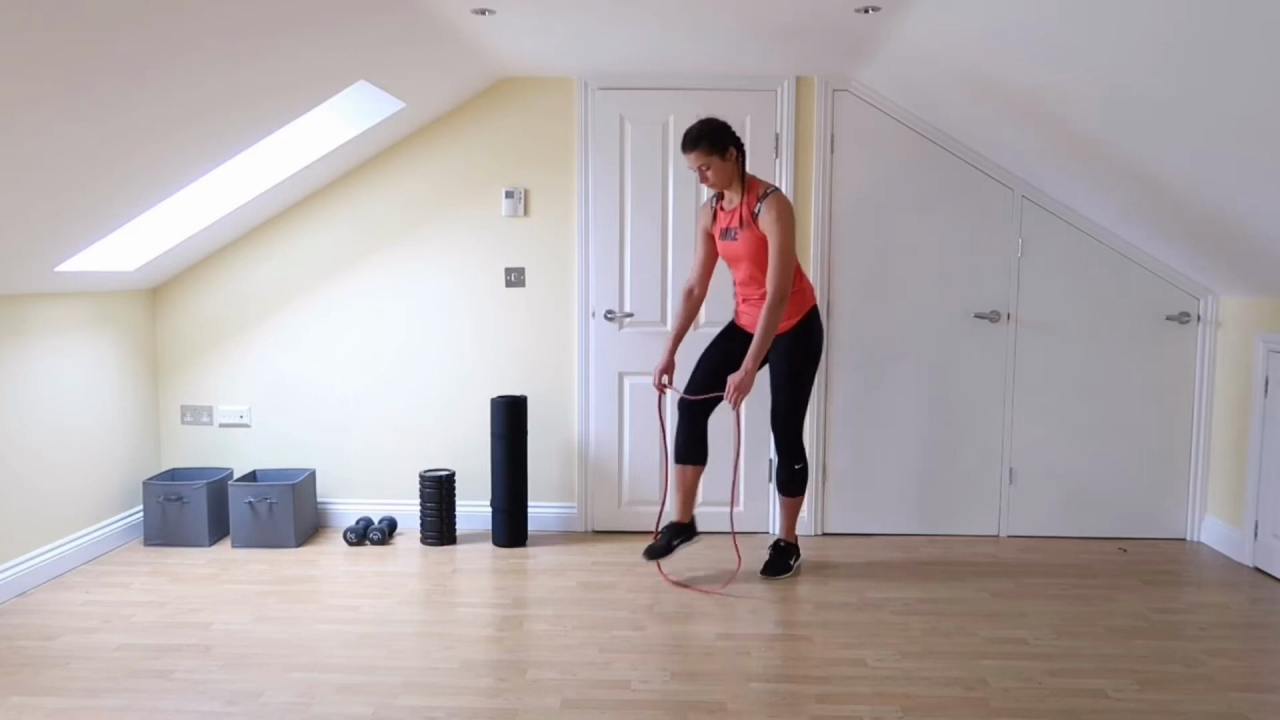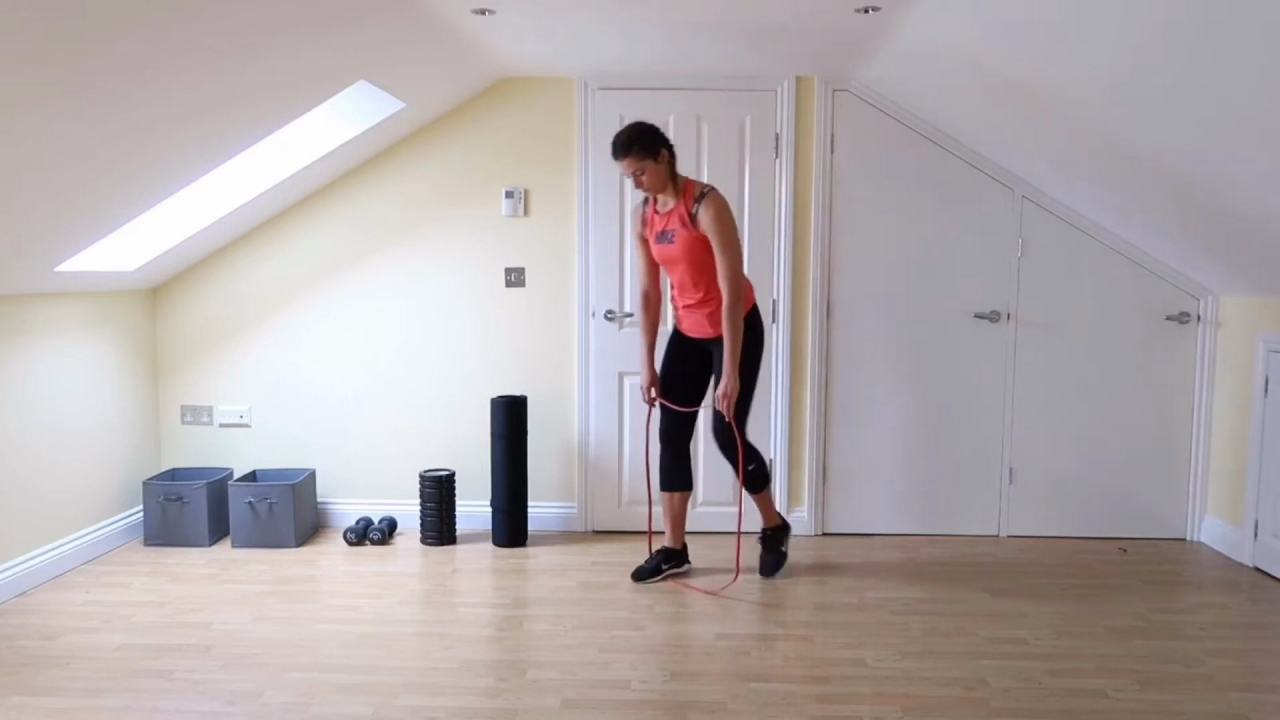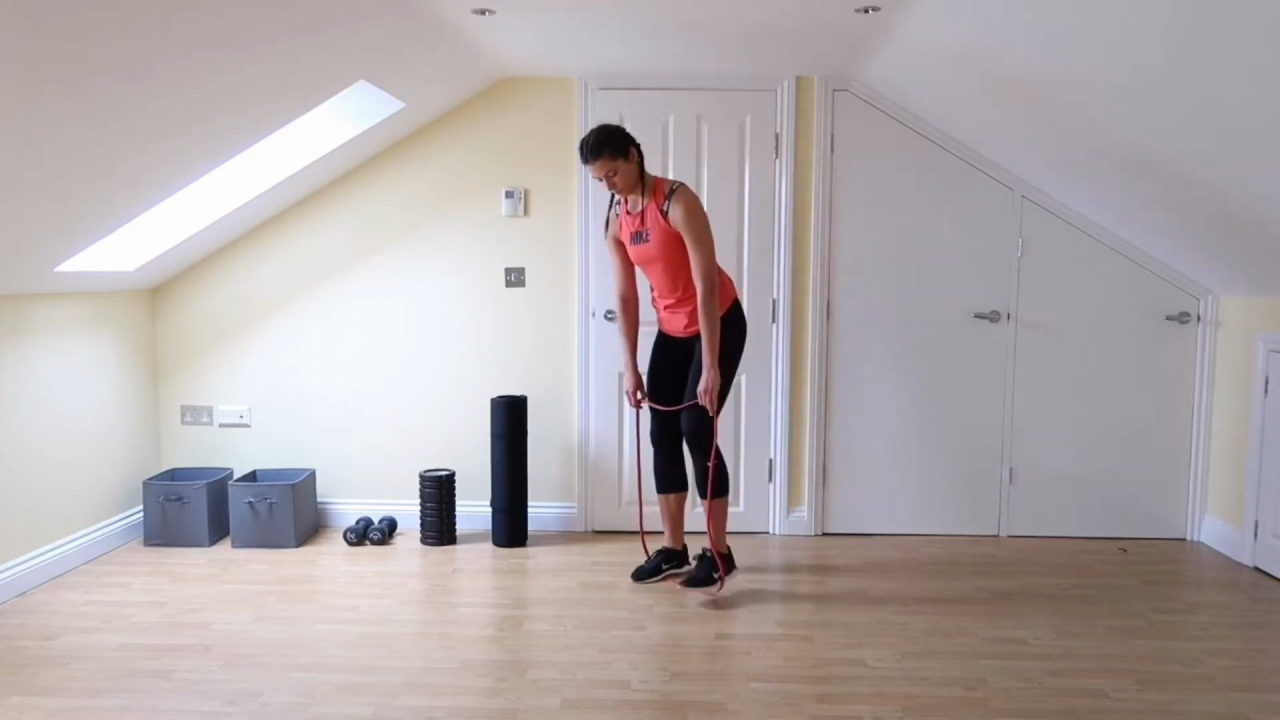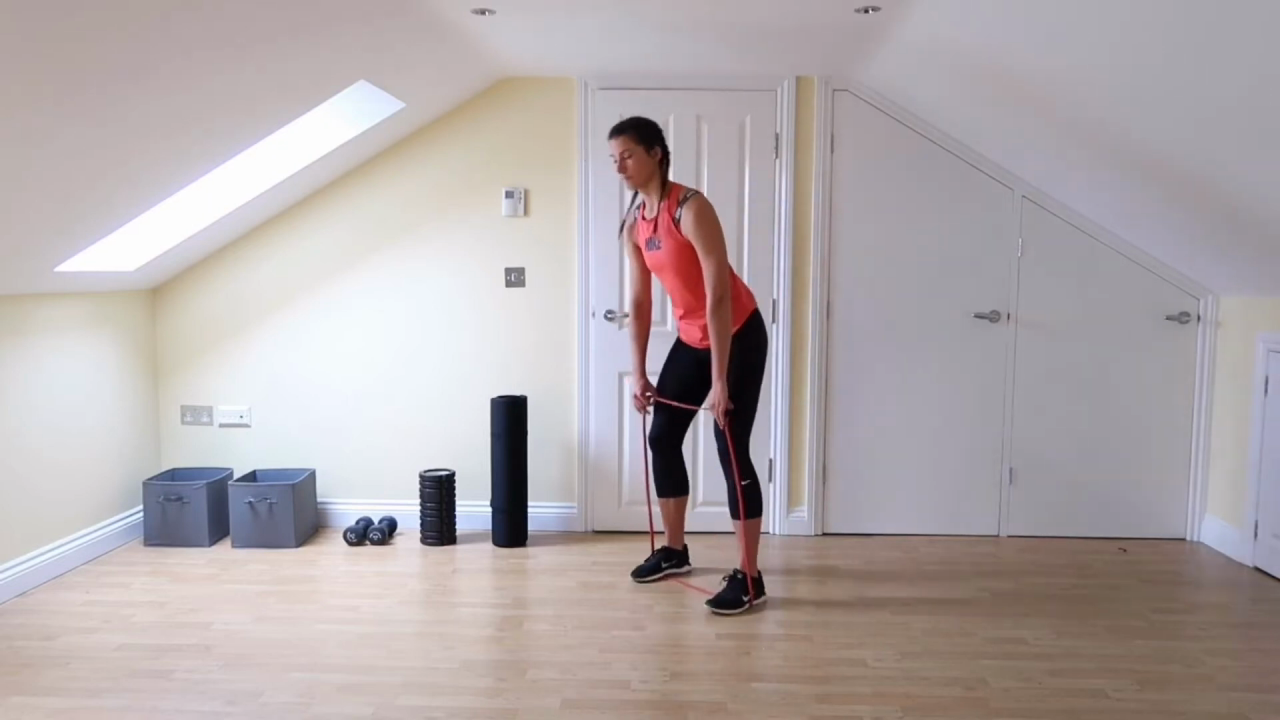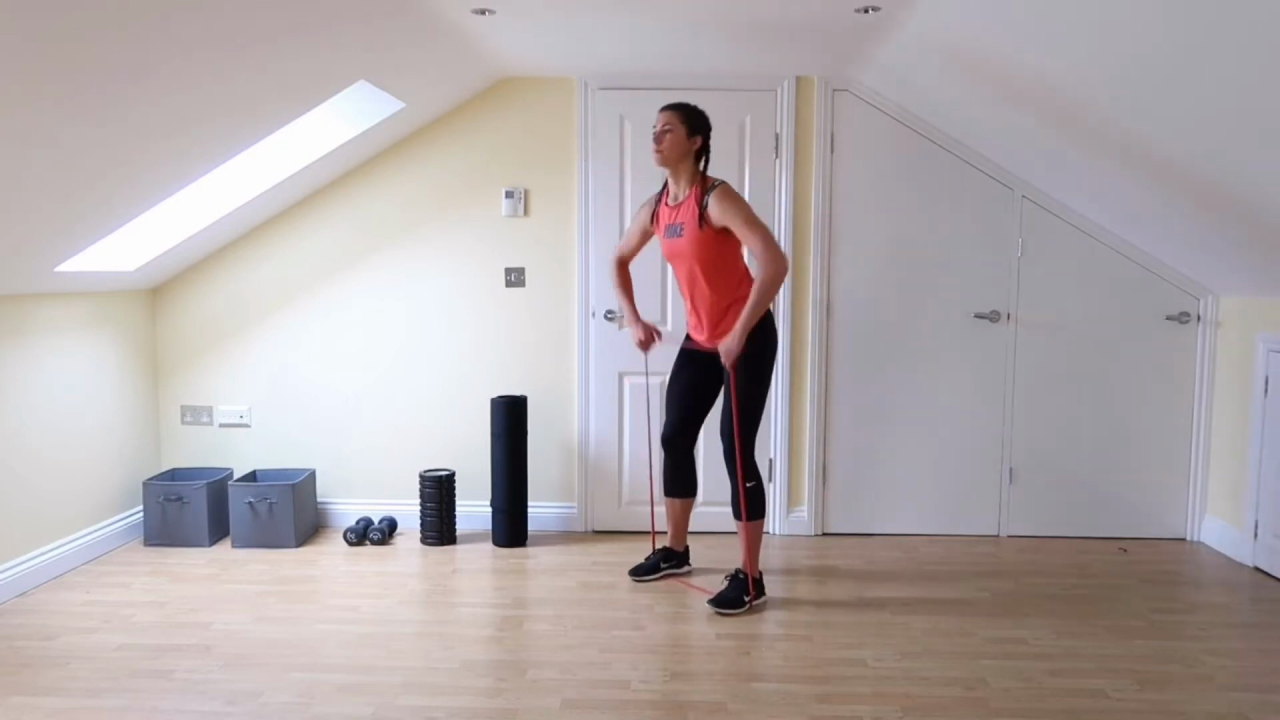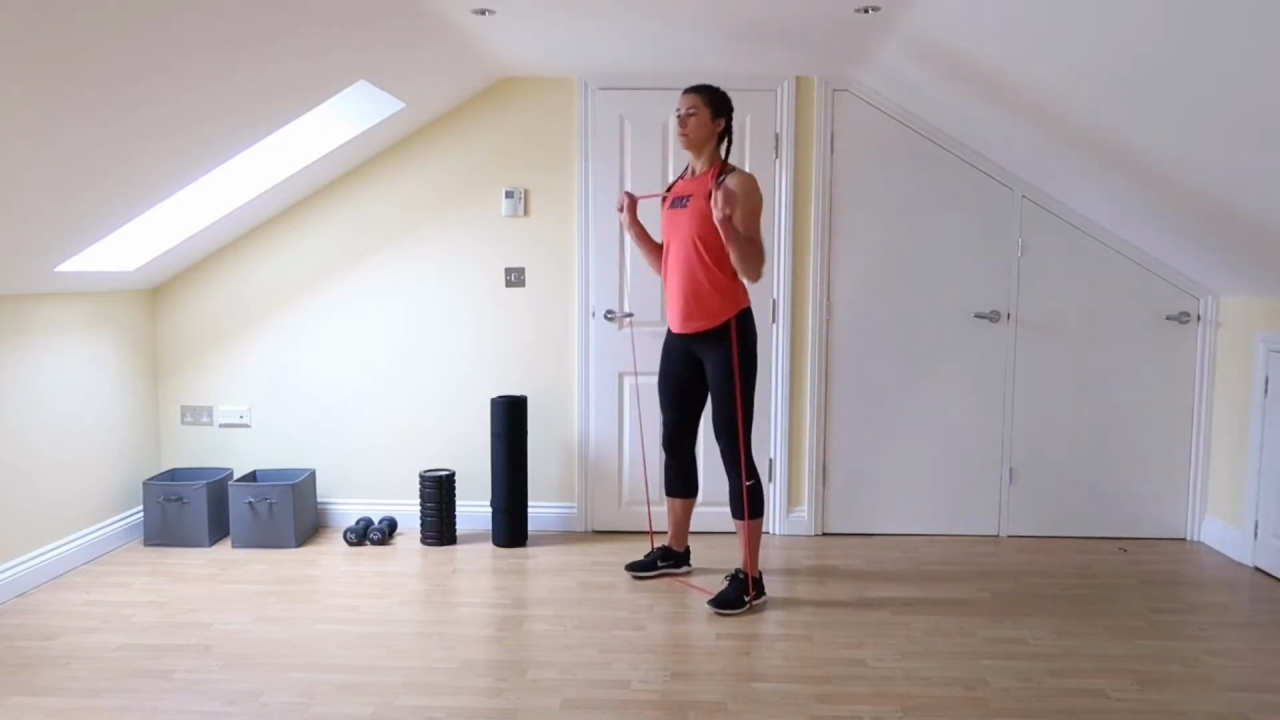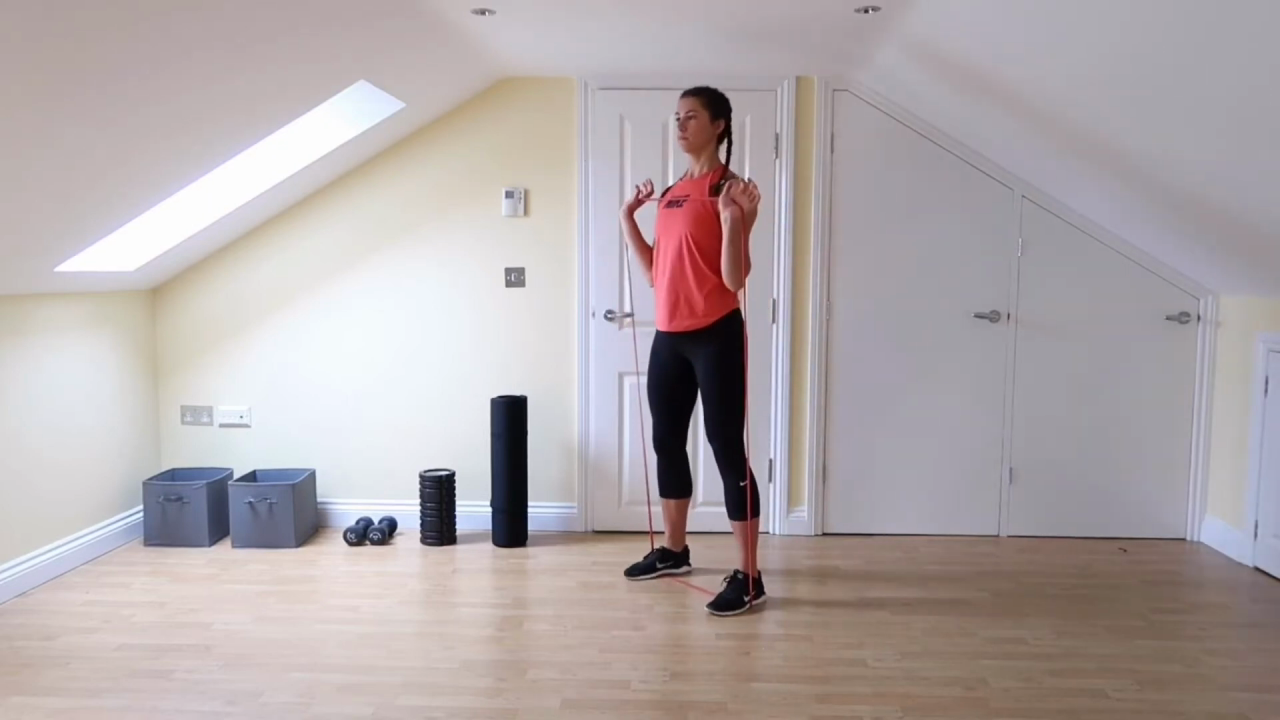
dt=0.4s
person 1, frame 1
left shoulder: (771, 204)
right shoulder: (710, 212)
left elbow: (778, 293)
right elbow: (695, 287)
left wrist: (748, 369)
right wrist: (670, 351)
left hip: (795, 326)
right hip: (746, 322)
left knee: (785, 431)
right knee: (692, 404)
left ankle: (787, 542)
right ankle: (682, 521)
person 1, frame 2
left shoulder: (707, 206)
right shoulder: (643, 217)
left elbow: (732, 293)
right elbow: (649, 294)
left wrist: (731, 373)
right wrist: (647, 364)
left hip: (735, 327)
right hip: (687, 332)
left knee: (726, 433)
right knee: (672, 434)
left ankle: (773, 526)
right ankle: (674, 548)
person 1, frame 3
left shoulder: (678, 200)
right shoulder: (615, 219)
left elbow: (706, 285)
right elbow: (626, 297)
left wrist: (711, 366)
right wrist: (631, 367)
left hip: (718, 322)
right hip: (671, 330)
left knee: (696, 429)
right knee: (662, 434)
left ankle: (719, 552)
right ankle: (673, 548)
person 1, frame 4
left shoulder: (692, 208)
right shoulder: (634, 221)
left elbow: (719, 297)
right elbow: (640, 300)
left wrist: (720, 381)
right wrist: (639, 372)
left hip: (737, 335)
right hip: (690, 339)
left knee: (730, 449)
right knee: (662, 437)
left ankle: (749, 576)
right ankle: (674, 549)
person 1, frame 5
left shoulder: (717, 198)
right shoulder: (655, 207)
left elbow: (776, 263)
right elbow: (619, 261)
left wrist: (740, 333)
right wrist: (634, 319)
left hip: (749, 337)
right hip: (699, 341)
left knee: (736, 451)
right knee: (675, 439)
left ankle: (750, 577)
right ankle: (675, 550)
person 1, frame 6
left shoulder: (735, 183)
right shoulder: (675, 188)
left elbow: (753, 271)
left wrist: (728, 224)
right wrist: (631, 223)
left hip: (726, 332)
right hip: (680, 335)
left knee: (733, 449)
right knee: (675, 441)
left ankle: (749, 577)
right ankle: (675, 549)
person 1, frame 7
left shoulder: (731, 189)
right shoulder: (671, 193)
left elbow: (734, 279)
left wrist: (733, 220)
right wrist: (628, 217)
left hip: (715, 335)
right hip: (669, 336)
left knee: (727, 450)
right knee: (667, 442)
left ankle: (748, 577)
right ankle: (673, 550)
